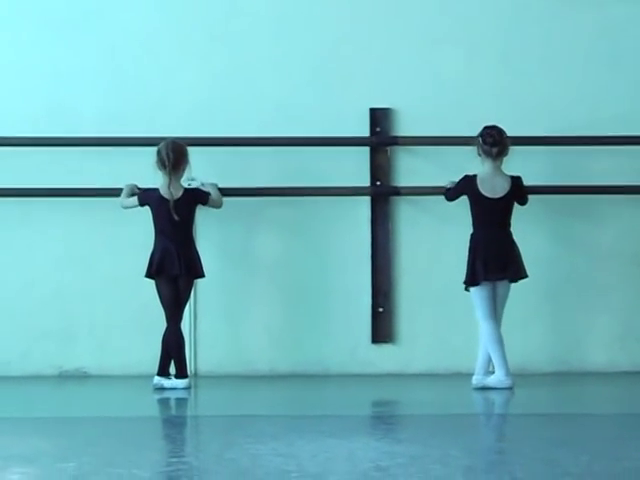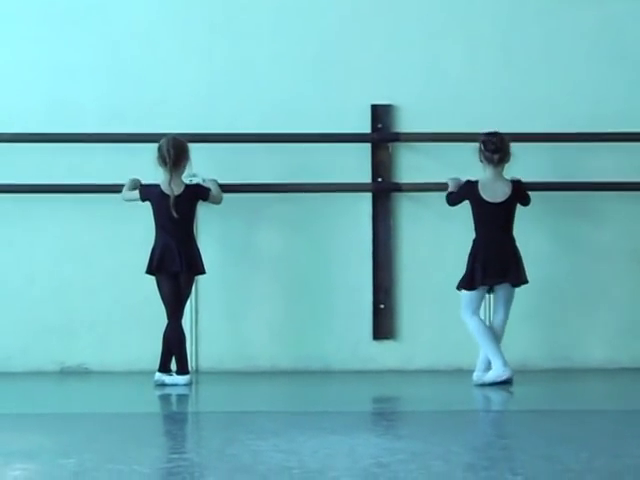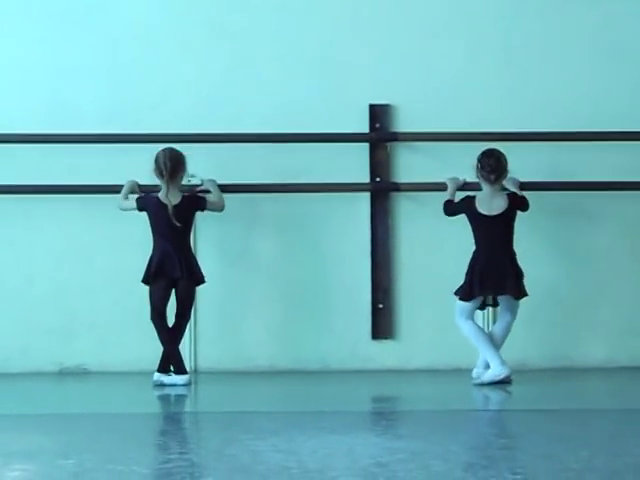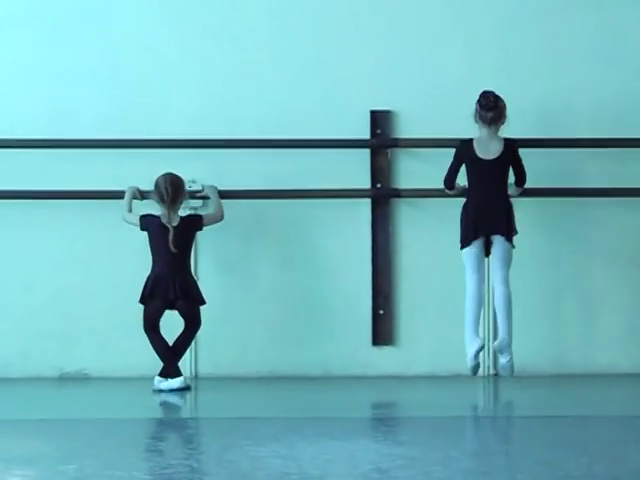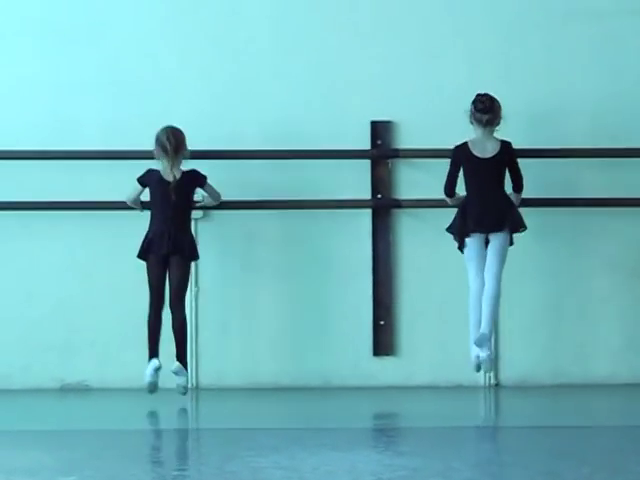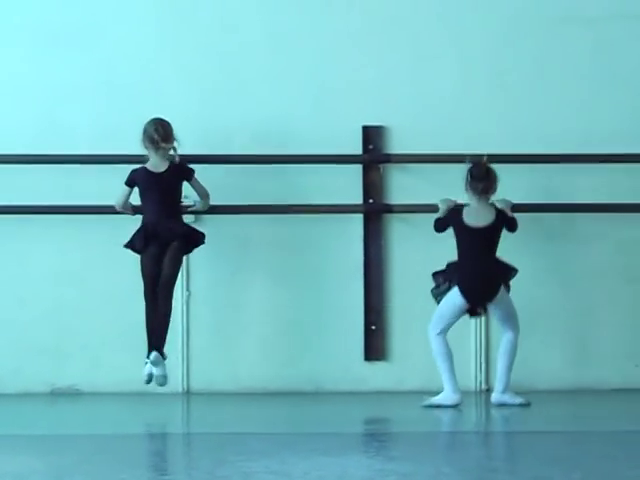
dt=0.2s
person 1, frame 1
left shoulder: (469, 183)
right shoulder: (514, 183)
left elbow: (449, 196)
left wrist: (450, 186)
left hip: (481, 254)
right hip: (505, 253)
left knee: (486, 318)
right knee: (493, 318)
left ankle: (503, 374)
right ankle: (482, 374)
person 1, frame 2
left shoulder: (472, 188)
right shoulder: (515, 188)
left elbow: (451, 200)
right elbow: (526, 201)
left wrist: (453, 186)
left hip: (482, 258)
right hip: (507, 257)
left knee: (469, 313)
right knee: (500, 316)
left ankle: (500, 366)
right ankle: (483, 370)
person 1, frame 3
left shoulder: (470, 204)
right shoulder: (512, 201)
left elbow: (448, 210)
right elbow: (525, 205)
left wrist: (452, 188)
right wrist: (514, 188)
left hip: (480, 270)
right hip: (506, 270)
left knee: (463, 318)
right knee: (507, 317)
left ankle: (497, 366)
right ankle: (483, 368)
person 1, frame 4
left shoulder: (465, 147)
right shoulder: (509, 147)
left elbow: (449, 185)
right elbow: (521, 182)
left wrist: (457, 188)
left hip: (474, 217)
right hip: (500, 217)
left knee: (473, 282)
right knee: (500, 281)
left ankle: (472, 339)
right ankle: (503, 344)
person 1, frame 5
left shoulder: (461, 150)
right shoulder: (505, 149)
left elbow: (449, 191)
right elbow: (518, 185)
left wrist: (454, 200)
right wrist: (514, 199)
left hip: (472, 217)
right hip: (499, 216)
left knee: (476, 281)
right knee: (492, 279)
left ankle: (477, 342)
right ankle: (484, 335)
person 1, frame 6
left shoulder: (457, 214)
right shoulder: (499, 216)
left elbow: (439, 227)
right elbow: (512, 226)
left wrist: (445, 210)
left hip: (465, 283)
right hip: (491, 283)
left knee: (435, 330)
right knee: (511, 329)
left ankle: (451, 392)
right ankle: (501, 391)
person 2, frame 1
left shoulder: (151, 196)
right shoulder: (193, 195)
left elbow: (123, 203)
right elbow: (218, 202)
left wrist: (129, 188)
right wrist: (210, 187)
left hip: (162, 261)
right hip: (186, 262)
left knee: (172, 319)
right knee: (174, 319)
left ankle: (181, 376)
right ankle: (162, 374)
person 2, frame 2
left shoulder: (152, 192)
right shoulder: (194, 191)
left elbow: (125, 195)
right elbow: (218, 198)
left wrist: (131, 183)
right wrist: (211, 183)
left hip: (163, 257)
right hip: (187, 257)
left knee: (173, 316)
right knee: (175, 316)
left ankle: (182, 372)
right ankle: (164, 371)
person 2, frame 3
left shoulder: (149, 202)
right shoulder: (191, 201)
left elbow: (121, 204)
right elbow: (220, 205)
left wrist: (128, 187)
right wrist: (211, 186)
left hip: (161, 266)
right hip: (185, 267)
left knee: (158, 318)
right knee: (182, 319)
left ankle: (179, 371)
right ankle: (164, 371)
person 2, frame 4
left shoulder: (150, 223)
right shoulder: (190, 223)
left elbow: (126, 216)
right elbow: (219, 215)
left wrist: (129, 194)
right wrist: (212, 193)
left hip: (157, 286)
right hip: (183, 287)
left knee: (151, 328)
right knee: (192, 326)
left ankle: (173, 375)
right ankle: (166, 375)
person 2, frame 5
left shoulder: (151, 177)
right shoulder: (192, 177)
left elbow: (130, 200)
right elbow: (217, 199)
left wrist: (142, 205)
right wrist: (206, 201)
left hip: (155, 244)
right hip: (181, 245)
left knee: (155, 305)
right knee: (177, 305)
left ankle: (154, 359)
right ankle: (180, 363)
person 2, frame 6
left shoulder: (138, 174)
right shoulder: (181, 169)
left elbow: (119, 206)
right elbow: (205, 197)
left wrist: (133, 208)
right wrist: (201, 205)
left hip: (149, 238)
right hip: (176, 236)
left knee: (151, 298)
right knee: (164, 295)
left ankle: (153, 354)
right ankle: (157, 353)
